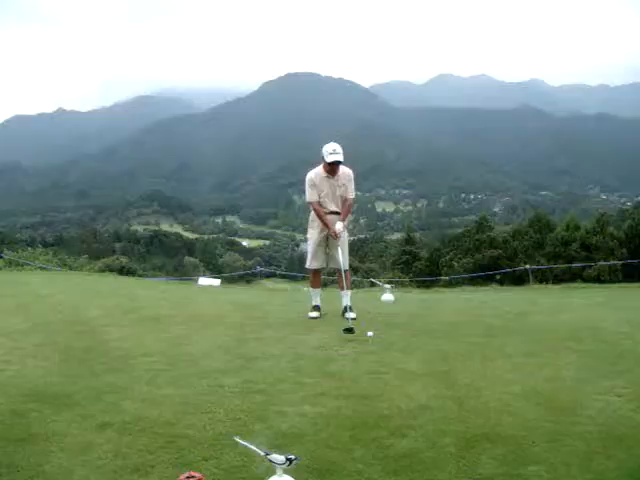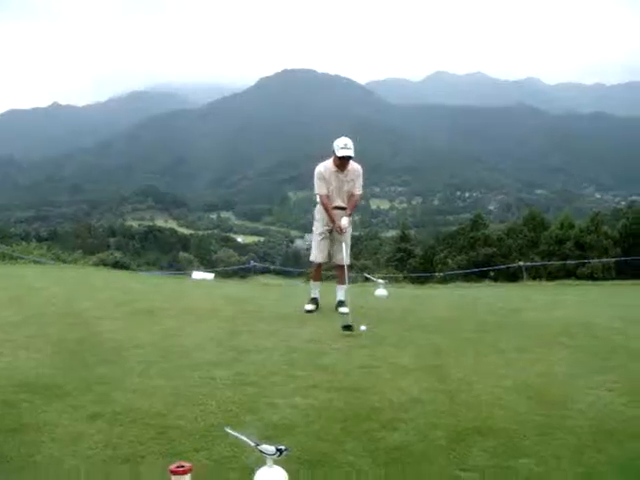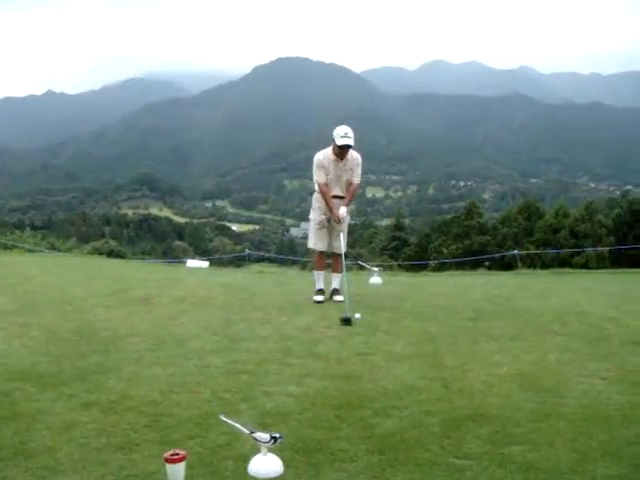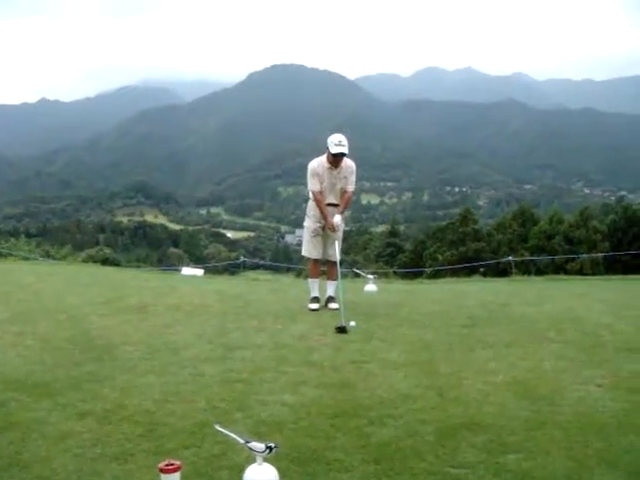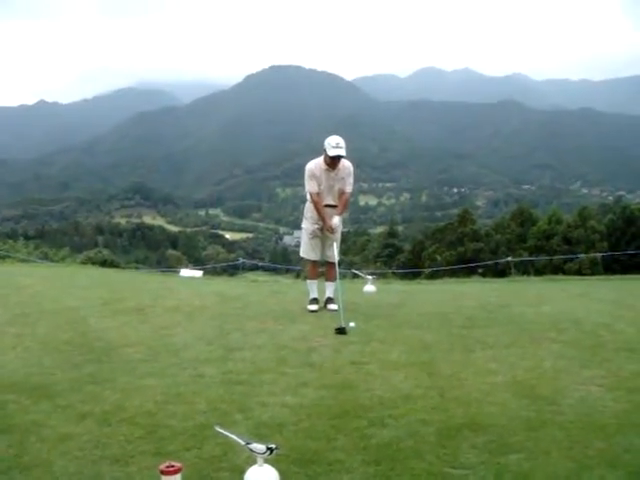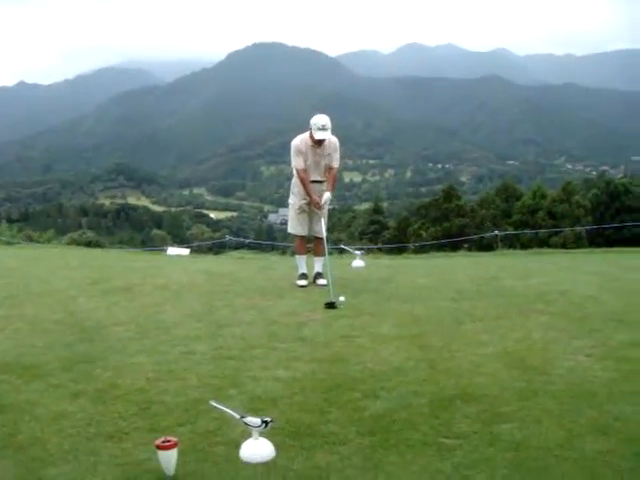
dt=0.4s
person 1, frame 1
left shoulder: (348, 174)
right shoulder: (312, 176)
left elbow: (349, 200)
right elbow: (315, 205)
left wrist: (340, 222)
right wrist: (329, 226)
left hip: (340, 221)
right hip: (319, 221)
left knee: (343, 265)
right knee: (315, 266)
left ankle: (347, 305)
right ankle: (316, 304)
person 1, frame 2
left shoulder: (357, 169)
right shoulder: (321, 169)
left elbow: (355, 195)
right elbow: (323, 198)
left wrist: (346, 217)
right wrist: (334, 221)
left hip: (344, 216)
right hip: (324, 215)
left knee: (342, 260)
right knee: (317, 259)
left ankle: (341, 299)
right ankle: (314, 297)
person 1, frame 3
left shoulder: (356, 158)
right shoulder: (320, 157)
left elbow: (354, 184)
right elbow: (322, 187)
left wrist: (344, 207)
right wrist: (333, 210)
left hip: (342, 204)
right hip: (322, 203)
left knee: (338, 250)
right knee: (319, 248)
left ankle: (335, 287)
right ankle: (319, 287)
person 1, frame 4
left shoulder: (350, 166)
right shoulder: (314, 165)
left elbow: (348, 193)
right elbow: (317, 195)
left wrist: (338, 215)
right wrist: (327, 219)
left hip: (337, 212)
right hip: (317, 211)
left knee: (333, 257)
right knee: (313, 256)
left ankle: (330, 295)
right ankle: (314, 295)
person 1, frame 5
left shoulder: (347, 167)
right shoulder: (312, 167)
left elbow: (345, 194)
right elbow: (315, 197)
left wrist: (337, 216)
right wrist: (325, 220)
left hip: (335, 213)
right hip: (314, 212)
left knee: (332, 259)
right knee: (311, 257)
left ankle: (329, 296)
right ankle: (313, 297)
person 1, frame 6
left shoulder: (333, 142)
right shoulder: (298, 143)
left elbow: (333, 169)
right elbow: (301, 173)
left wrist: (328, 192)
right wrist: (311, 197)
left hip: (322, 188)
right hip: (301, 188)
left knee: (320, 233)
right knee: (299, 232)
left ankle: (318, 271)
right ankle: (302, 272)
